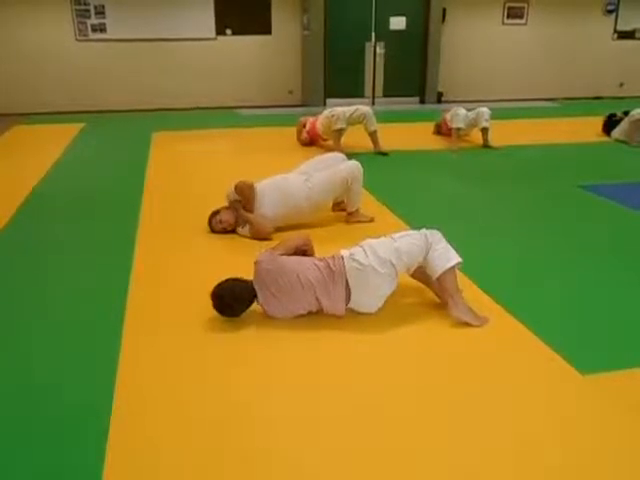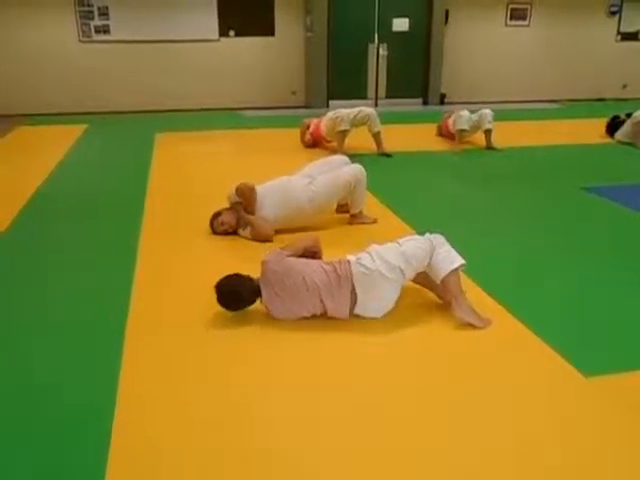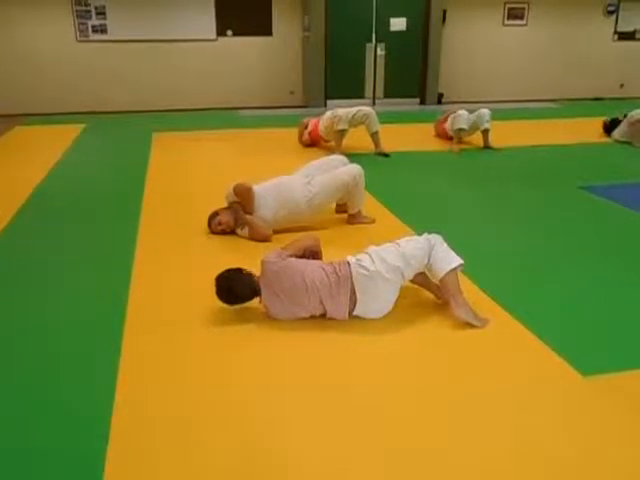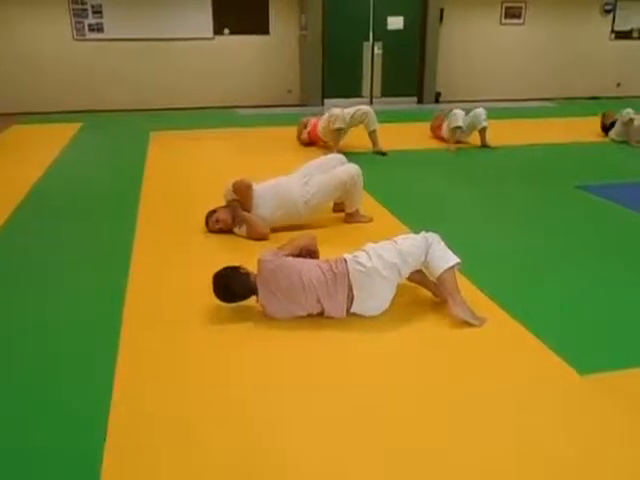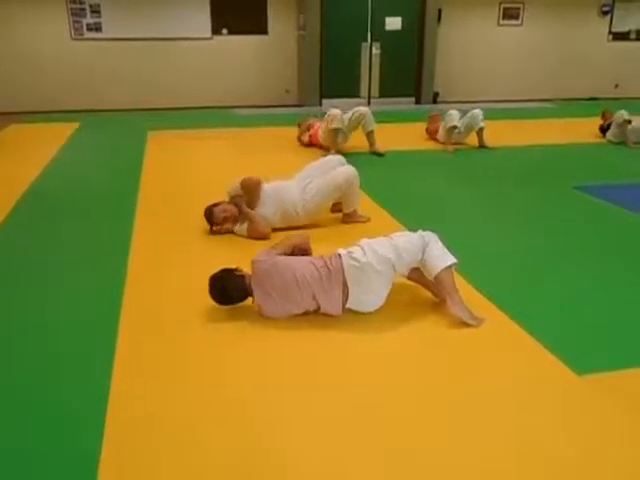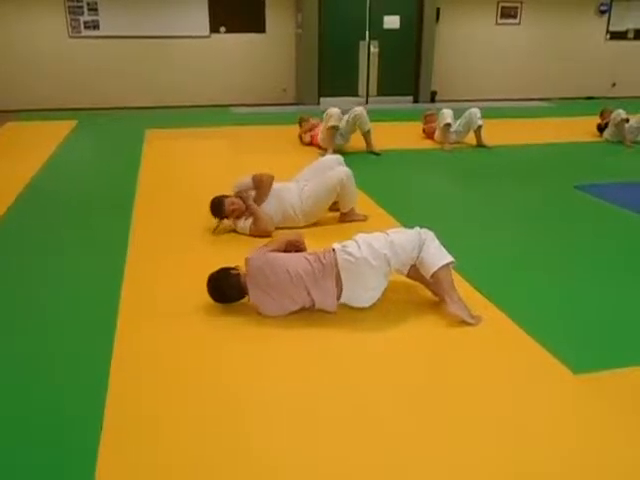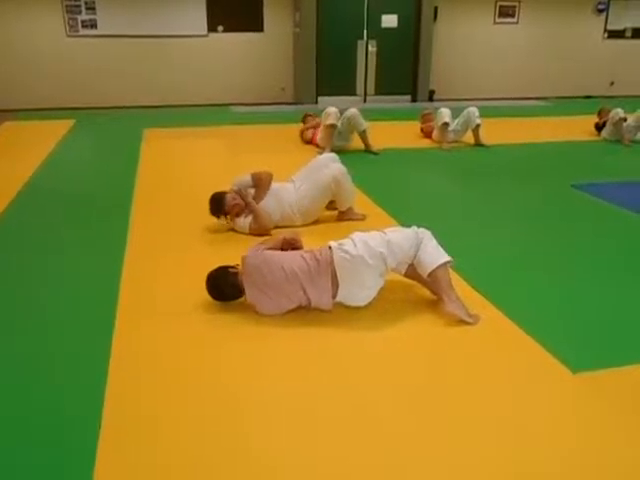
dt=0.2s
person 1, frame 1
left shoulder: (272, 310)
right shoulder: (265, 266)
right elbow: (304, 239)
left hip: (358, 300)
right hip: (357, 269)
left knee: (405, 252)
right knee: (431, 238)
left ankle: (443, 293)
right ankle: (456, 302)
person 1, frame 2
left shoulder: (275, 311)
right shoulder: (272, 266)
right elbow: (312, 241)
left hip: (365, 305)
right hip: (362, 275)
left knee: (406, 260)
right knee: (434, 242)
left ankle: (446, 295)
right ankle: (459, 304)
person 1, frame 3
left shoulder: (274, 311)
right shoulder: (272, 266)
right elbow: (312, 240)
left hip: (365, 306)
right hip: (362, 277)
left knee: (403, 262)
right knee: (431, 242)
left ankle: (444, 295)
right ankle: (457, 302)
person 1, frame 4
left shoulder: (271, 310)
right shoulder: (268, 265)
right elbow: (309, 240)
left hip: (360, 303)
right hip: (359, 273)
left knee: (403, 260)
right knee: (428, 241)
left ankle: (442, 294)
right ankle: (455, 301)
person 1, frame 5
left shoulder: (266, 310)
right shoulder: (262, 266)
right elbow: (302, 240)
left hip: (358, 299)
right hip: (354, 268)
left knee: (405, 254)
right knee: (425, 240)
left ankle: (441, 293)
right ankle: (453, 300)
person 1, frame 6
left shoulder: (263, 307)
right shoulder: (256, 262)
right elbow: (295, 238)
left hip: (354, 294)
right hip: (349, 262)
left knee: (403, 252)
right knee: (422, 238)
left ankle: (441, 291)
right ankle: (452, 299)
person 1, frame 7
left shoulder: (260, 306)
right shoulder: (252, 261)
right elbow: (291, 237)
left hip: (350, 292)
left knee: (399, 251)
right knee: (419, 236)
left ankle: (438, 290)
right ankle: (450, 298)
person 2, frame 1
left shoulder: (234, 196)
right shoulder: (244, 228)
right elbow: (267, 231)
right wrist: (247, 214)
left hip: (296, 179)
right hip: (306, 196)
left knee: (339, 158)
right knee: (354, 168)
left ankle: (338, 203)
right ankle: (353, 213)
person 2, frame 2
left shoulder: (235, 198)
right shoulder: (246, 229)
right elbow: (268, 234)
right wrist: (248, 216)
left hip: (299, 182)
right hip: (308, 198)
left knee: (342, 161)
right knee: (357, 172)
left ankle: (342, 205)
right ankle: (357, 215)
person 2, frame 3
left shoulder: (233, 197)
right shoulder: (244, 229)
right elbow: (266, 234)
right wrist: (246, 216)
left hip: (297, 181)
right hip: (306, 198)
left knee: (340, 160)
right knee: (355, 172)
left ankle: (342, 204)
right ankle: (355, 215)
person 2, frame 4
left shoulder: (231, 196)
right shoulder: (241, 227)
left elbow: (243, 184)
right elbow: (263, 232)
right wrist: (244, 214)
left hip: (296, 181)
right hip: (304, 200)
left knee: (338, 159)
right knee: (353, 172)
left ankle: (339, 203)
right ankle: (352, 214)
person 2, frame 5
left shoulder: (234, 194)
right shoulder: (241, 226)
left elbow: (254, 182)
right elbow: (265, 232)
left wrist: (249, 205)
right wrist: (247, 211)
left hip: (297, 185)
right hip: (304, 205)
left knee: (337, 161)
right knee: (349, 173)
left ankle: (337, 203)
right ankle: (350, 214)
person 2, frame 6
left shoulder: (239, 190)
right shoulder: (242, 224)
left elbow: (267, 178)
right elbow: (267, 229)
left wrist: (256, 202)
right wrist: (252, 206)
left hip: (297, 187)
right hip: (303, 208)
left knee: (335, 160)
right knee: (343, 174)
left ankle: (336, 202)
right ankle: (348, 213)
person 2, frame 7
left shoulder: (238, 188)
right shoulder: (240, 222)
left elbow: (266, 176)
right elbow: (267, 227)
left wrist: (255, 200)
right wrist: (252, 204)
left hip: (294, 187)
right hip: (301, 207)
left knee: (330, 158)
right knee: (337, 171)
left ankle: (334, 201)
right ankle: (346, 212)
